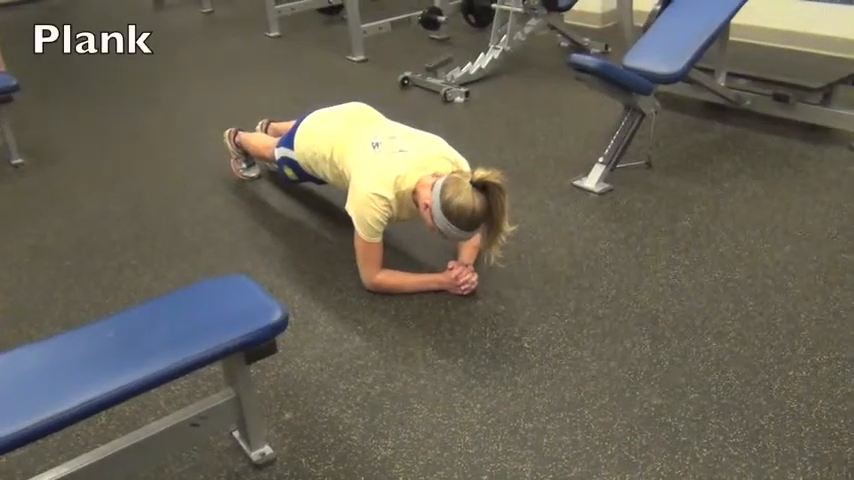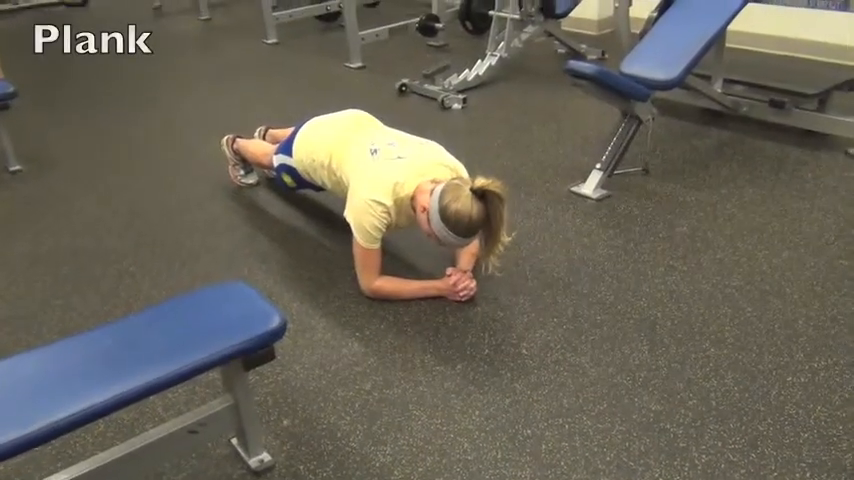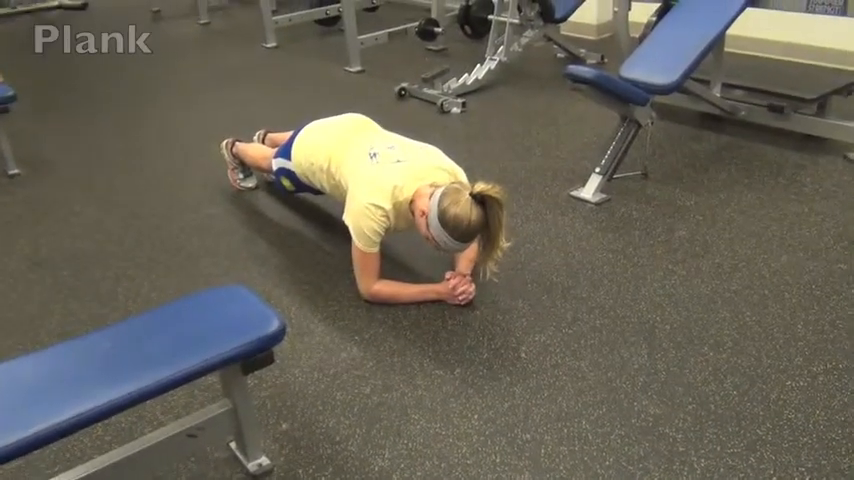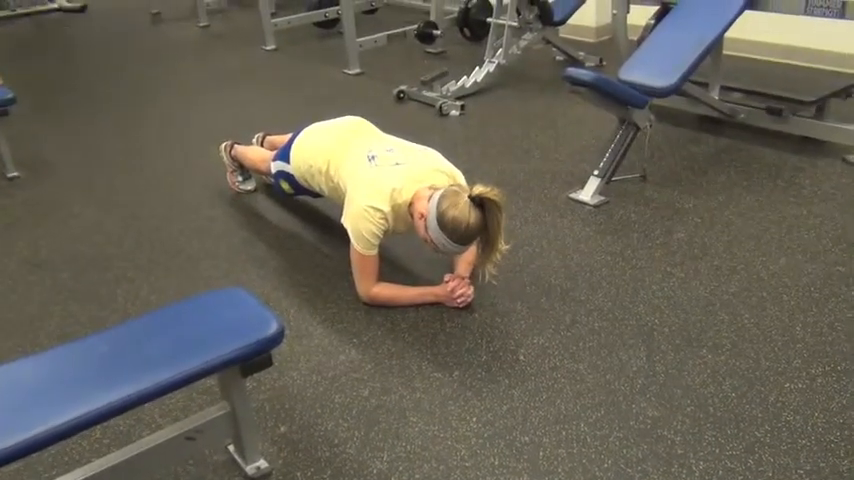
dt=0.3s
person 1, frame 1
left shoulder: (456, 168)
right shoulder: (376, 195)
left elbow: (471, 231)
right elbow: (372, 278)
left wrist: (465, 265)
right wrist: (443, 281)
left hip: (356, 118)
right hip: (313, 139)
right knee: (275, 153)
left ankle: (269, 127)
right ankle: (238, 140)
person 1, frame 2
left shoulder: (454, 176)
right shoulder: (375, 201)
left elbow: (471, 235)
right elbow: (370, 284)
left wrist: (464, 271)
right wrist: (442, 287)
left hip: (354, 126)
right hip: (311, 146)
right knee: (273, 160)
left ankle: (268, 134)
right ankle: (236, 146)
person 1, frame 3
left shoulder: (453, 178)
right shoulder: (374, 205)
left elbow: (468, 238)
right elbow: (369, 288)
left wrist: (463, 275)
right wrist: (441, 291)
left hip: (353, 129)
right hip: (311, 149)
right knee: (273, 164)
left ankle: (266, 138)
right ankle: (235, 150)
person 1, frame 4
left shoulder: (451, 182)
right shoulder: (372, 207)
left elbow: (468, 241)
right elbow: (367, 291)
left wrist: (462, 277)
right wrist: (439, 294)
left hip: (352, 132)
right hip: (309, 152)
right knee: (271, 166)
left ankle: (266, 141)
right ankle: (234, 153)
